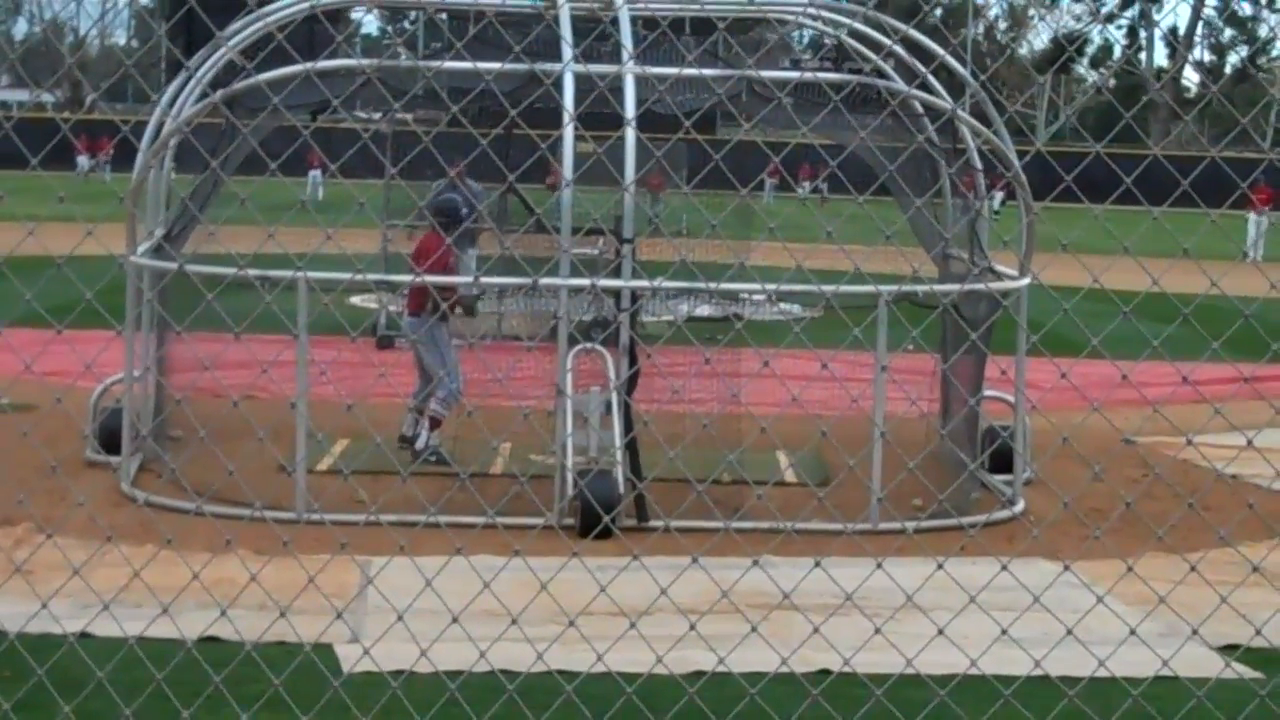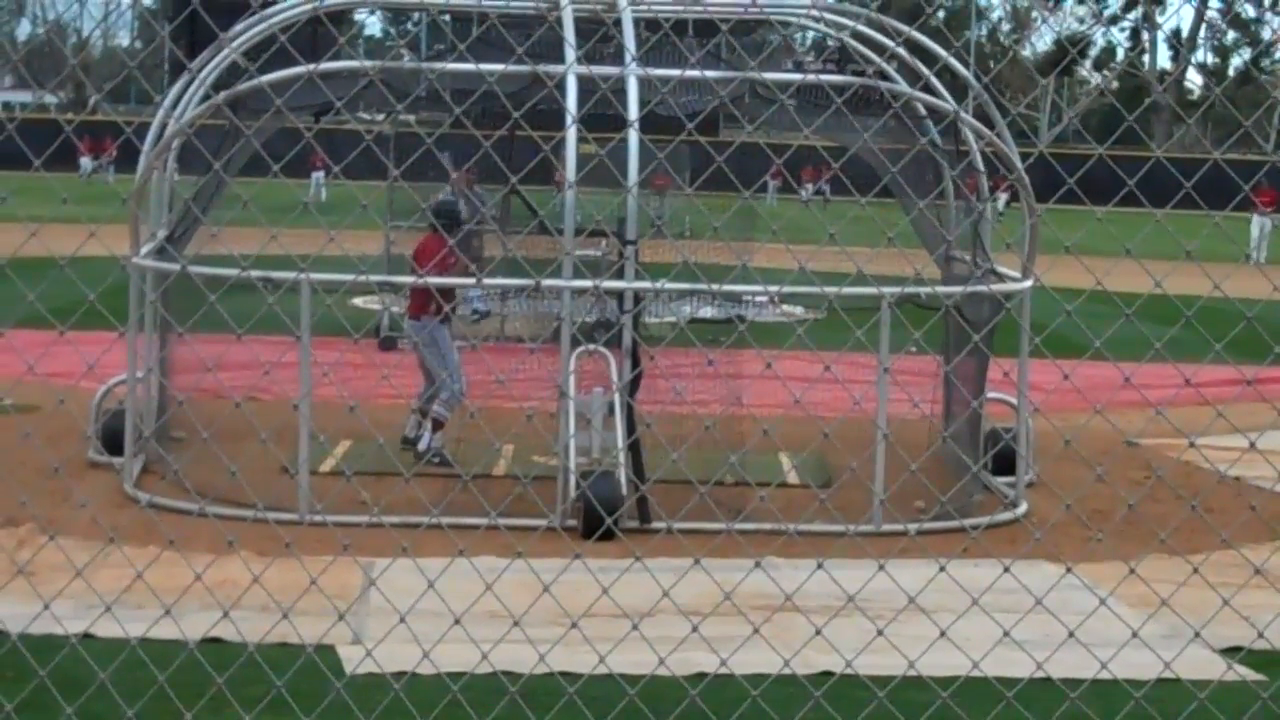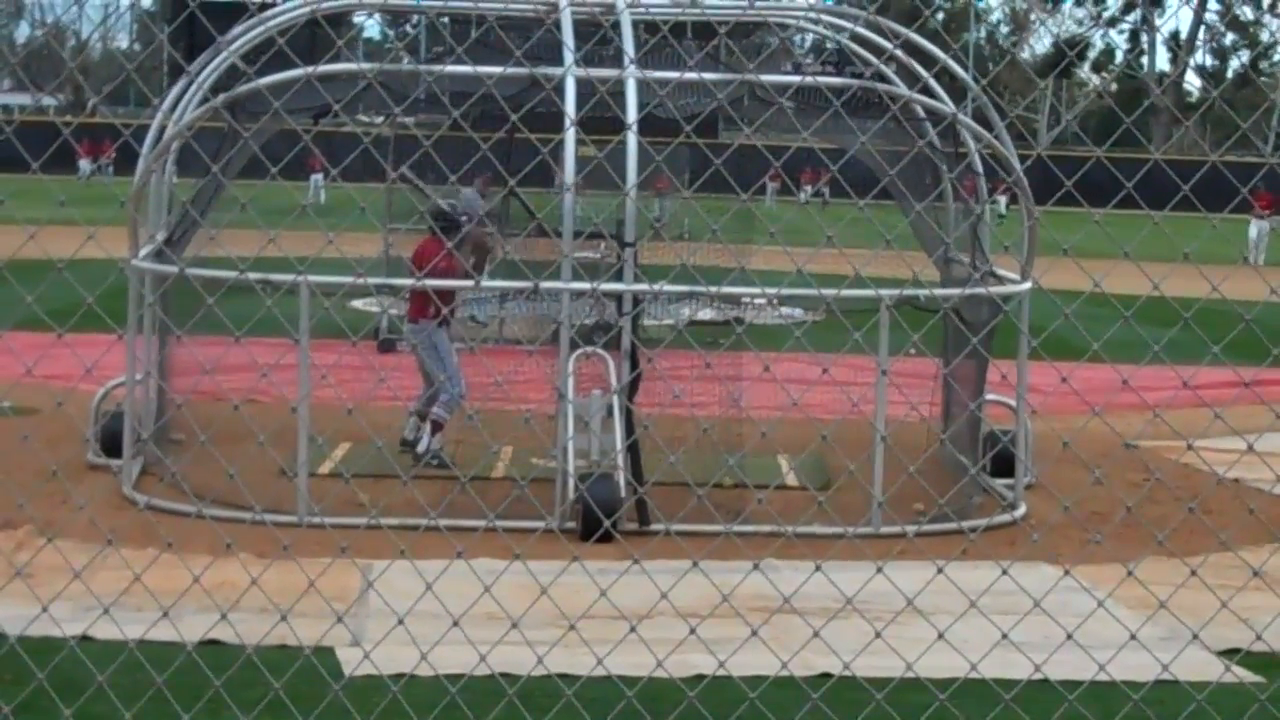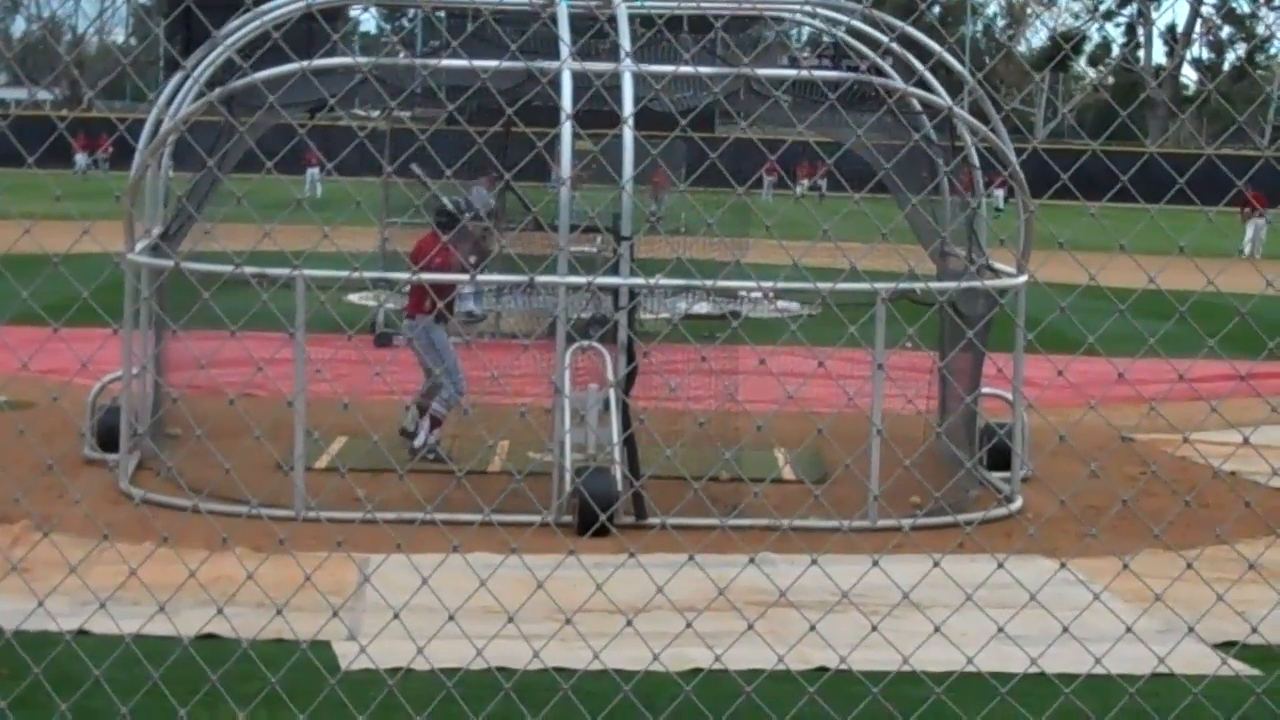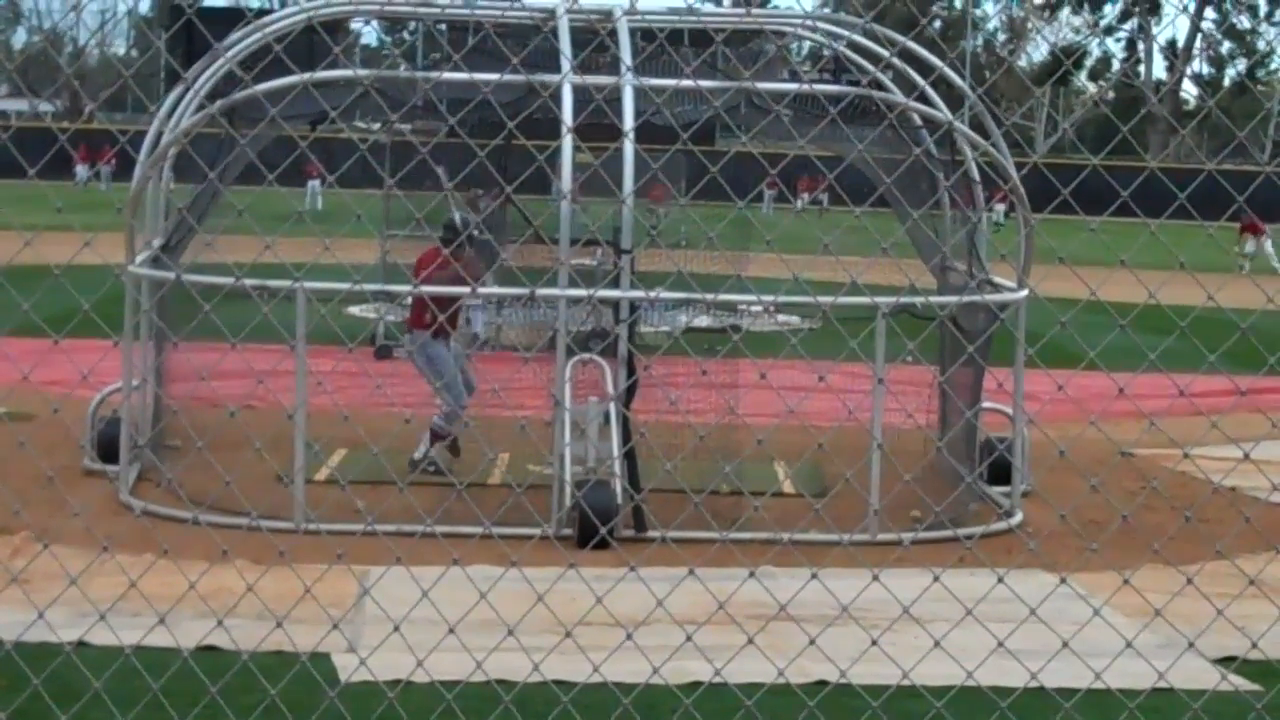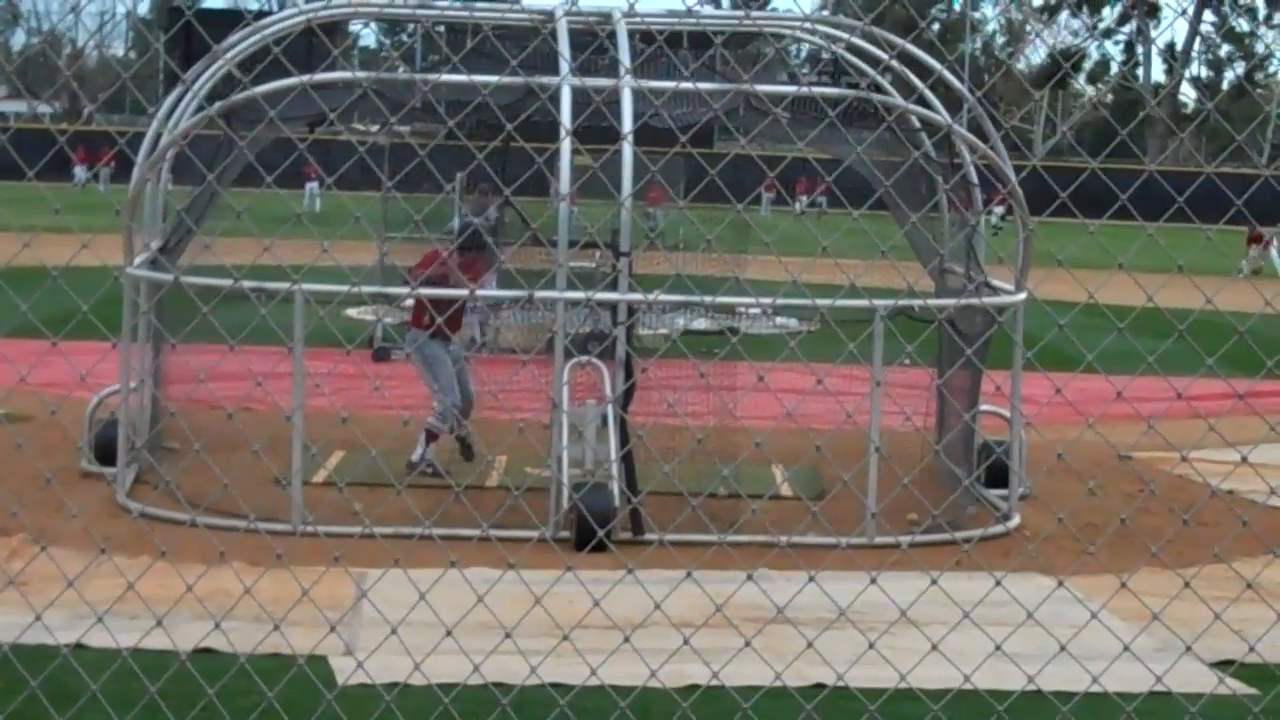
dt=0.3s
person 1, frame 1
left shoulder: (441, 244)
right shoulder: (434, 245)
right elbow: (428, 290)
left wrist: (459, 293)
right wrist: (459, 297)
left hip: (424, 321)
right hip: (426, 322)
left knee: (431, 381)
right knee: (451, 385)
left ankle: (409, 433)
right ankle: (424, 445)
person 1, frame 2
left shoulder: (442, 245)
right shoulder: (432, 246)
left elbow: (448, 281)
right elbow: (435, 285)
right wrist: (463, 263)
left hip: (428, 322)
right hip: (427, 323)
left knee: (435, 382)
right knee: (453, 387)
left ankle: (412, 434)
right ankle: (427, 447)
person 1, frame 3
left shoulder: (442, 248)
right shoulder: (431, 249)
left elbow: (469, 275)
right elbow: (454, 277)
left wrist: (480, 253)
right wrist: (468, 246)
left hip: (427, 326)
right hip: (427, 328)
left knee: (435, 385)
right knee: (454, 390)
left ankle: (411, 436)
right ankle: (427, 449)
person 1, frame 4
left shoulder: (443, 244)
right shoulder: (429, 245)
left elbow: (469, 272)
right elbow: (448, 273)
left hip: (427, 322)
right hip: (424, 324)
left knee: (436, 379)
right knee: (454, 386)
left ankle: (411, 426)
right ankle: (422, 444)
person 1, frame 5
left shoulder: (461, 259)
right shoulder: (431, 257)
left elbow: (479, 282)
right elbow: (426, 286)
left wrist: (470, 263)
right wrist: (457, 268)
left hip: (445, 336)
right hip: (425, 339)
left knee: (467, 388)
right knee: (456, 401)
left ankle: (448, 430)
right ankle: (422, 457)
person 1, frame 6
left shoulder: (478, 263)
right shoulder: (436, 257)
left elbow: (472, 289)
right elbow: (412, 279)
left wrist: (456, 273)
right wrist: (446, 269)
left hip: (448, 339)
right hip: (424, 339)
left knee: (466, 397)
right knee: (449, 401)
left ankle: (461, 432)
right ankle: (419, 459)
